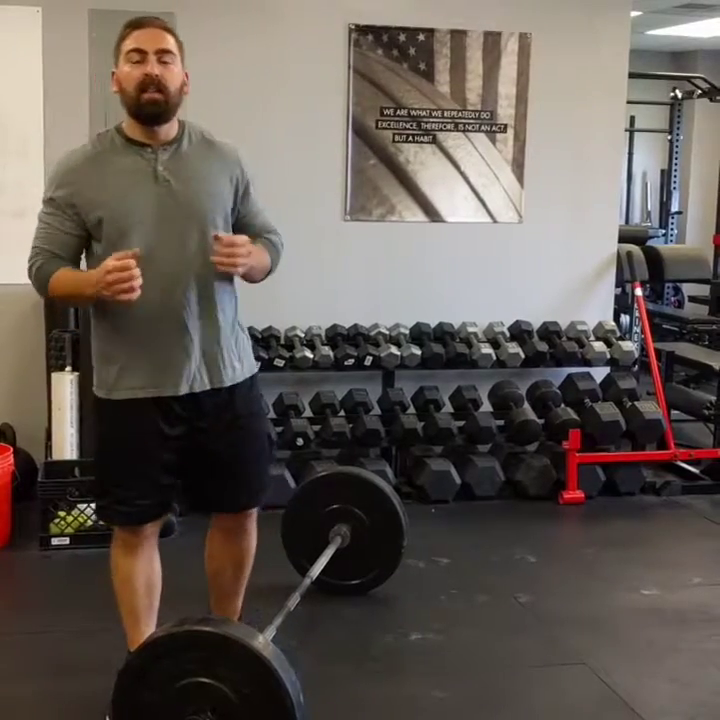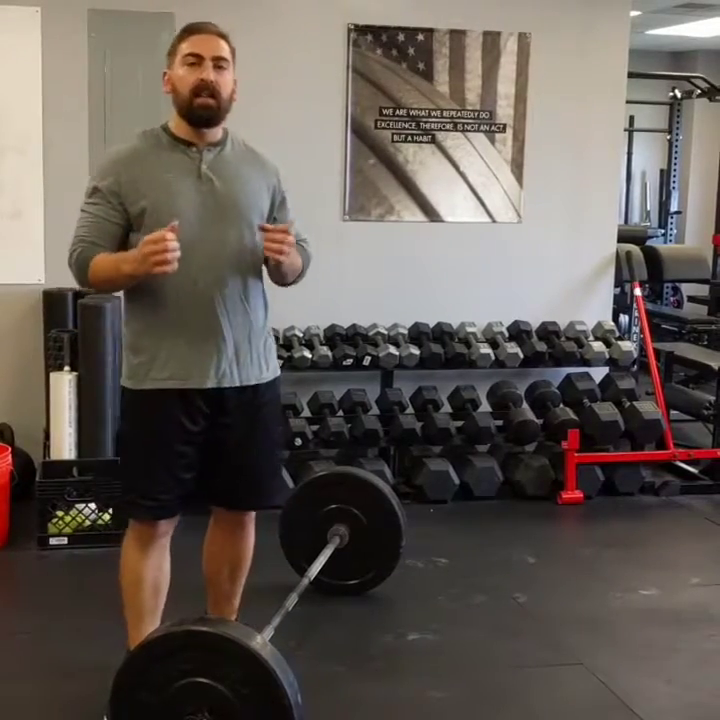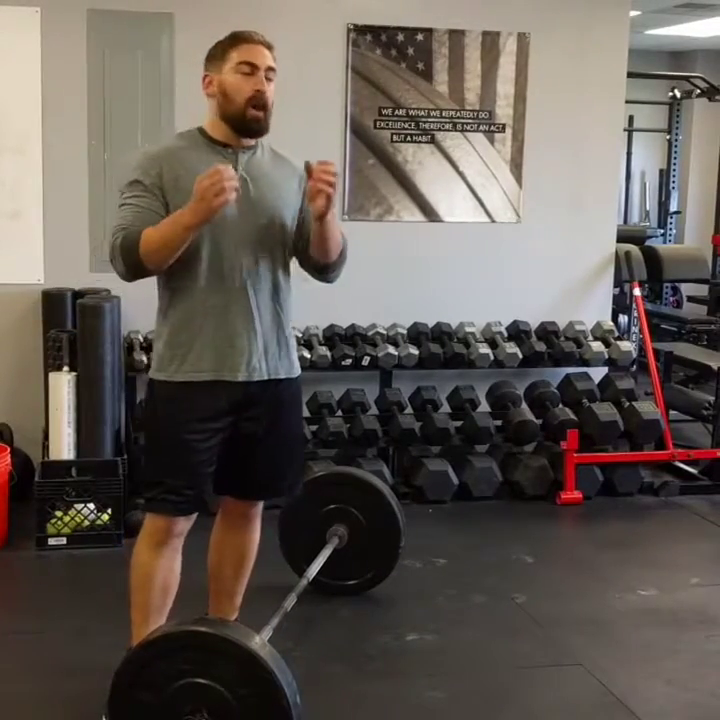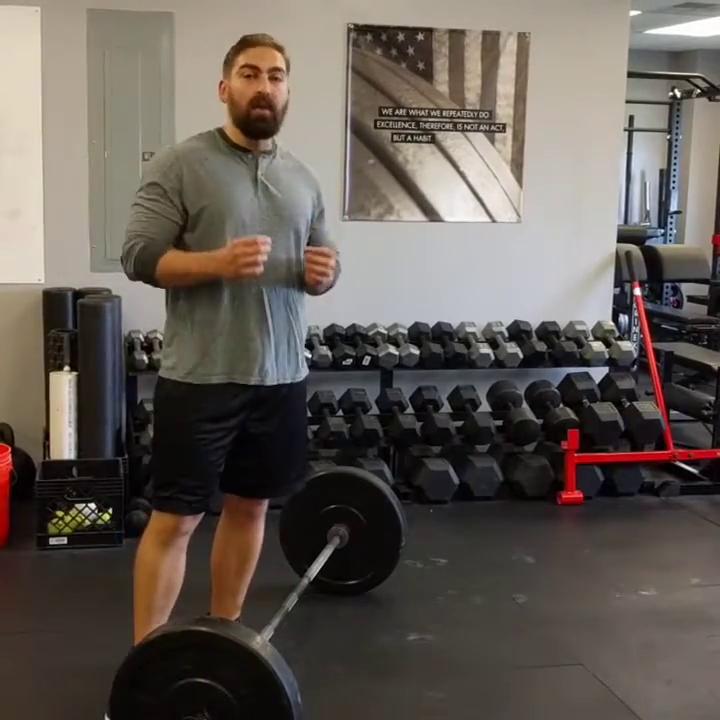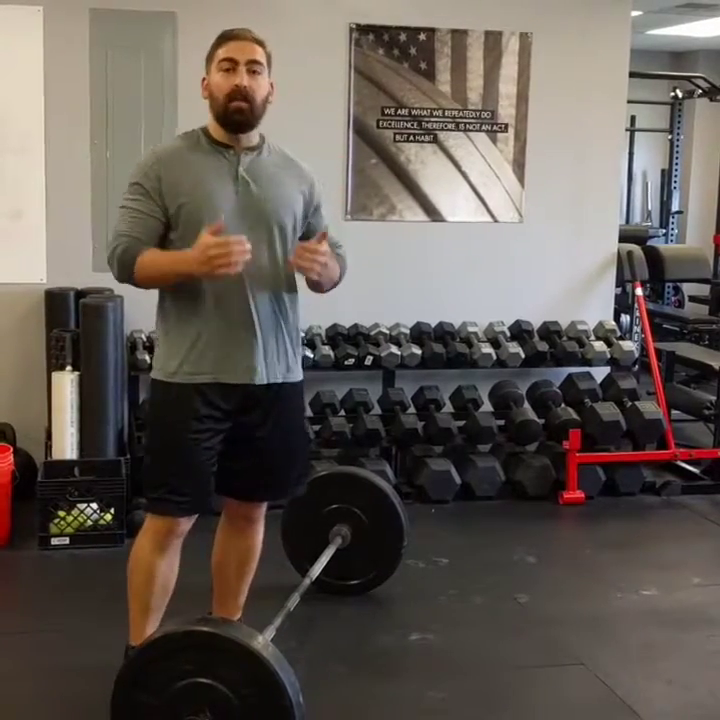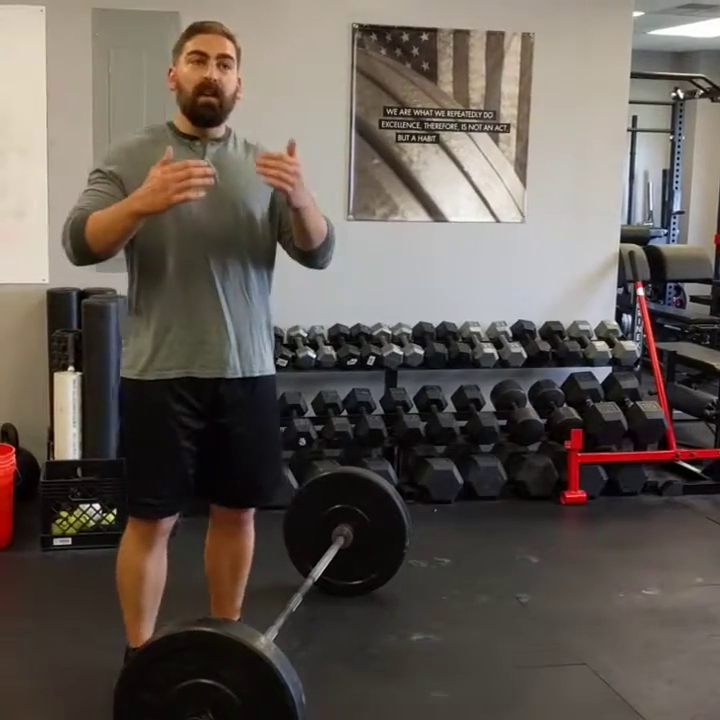
dt=0.4s
person 1, frame 1
left shoulder: (222, 160)
right shoulder: (78, 171)
left elbow: (268, 241)
right elbow: (45, 269)
left wrist: (251, 257)
right wrist: (96, 283)
left hip: (226, 376)
right hip: (133, 387)
left knee: (238, 513)
right knee: (135, 528)
person 1, frame 2
left shoulder: (260, 169)
right shoulder: (125, 166)
left elbow: (294, 266)
right elbow: (84, 264)
left wrist: (288, 257)
right wrist: (137, 262)
left hip: (249, 376)
right hip: (161, 381)
left knee: (238, 513)
right knee: (152, 524)
person 1, frame 3
left shoulder: (288, 172)
right shoulder: (162, 163)
left elbow: (328, 265)
right elbow: (127, 257)
left wrist: (323, 214)
right wrist: (195, 211)
left hip: (272, 372)
right hip: (189, 374)
left knee: (244, 506)
right knee: (169, 518)
person 1, frame 4
left shoulder: (301, 177)
right shoulder: (180, 165)
left elbow: (317, 273)
right elbow: (138, 258)
left wrist: (323, 271)
right wrist: (219, 261)
left hip: (280, 376)
right hip: (200, 377)
left knee: (249, 506)
right knee: (175, 518)
person 1, frame 5
left shoulder: (294, 174)
right shoulder: (164, 165)
left elbow: (332, 262)
right elbow: (123, 258)
left wrist: (323, 266)
right wrist: (191, 261)
left hip: (275, 376)
right hip: (190, 377)
left knee: (248, 510)
right knee: (169, 519)
right ankle: (140, 652)
person 1, frame 6
left shoulder: (263, 165)
right shoulder: (130, 157)
left elbow: (318, 253)
right elbow: (80, 243)
left wrist: (300, 198)
right wrist: (143, 201)
left hip: (248, 371)
right hip: (161, 372)
left knee: (236, 512)
right knee: (151, 520)
right ankle: (139, 654)
